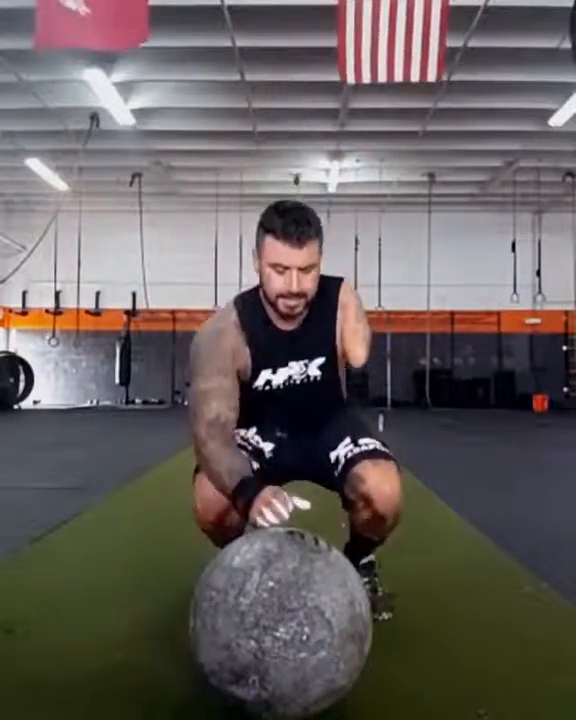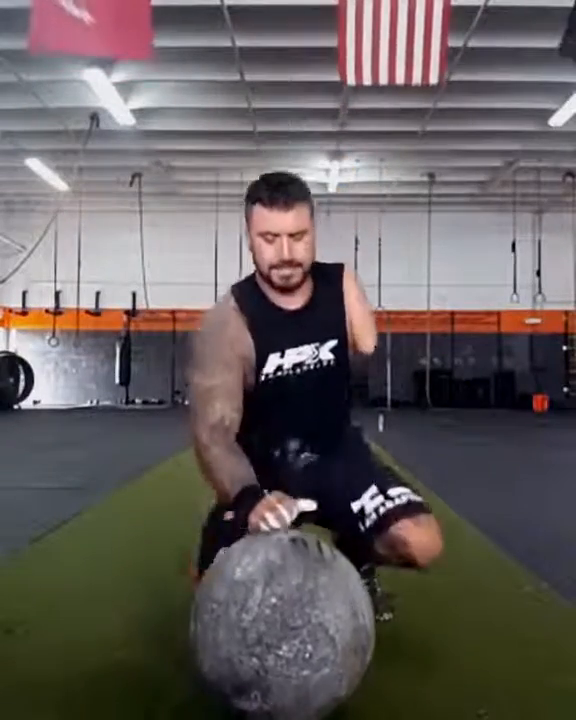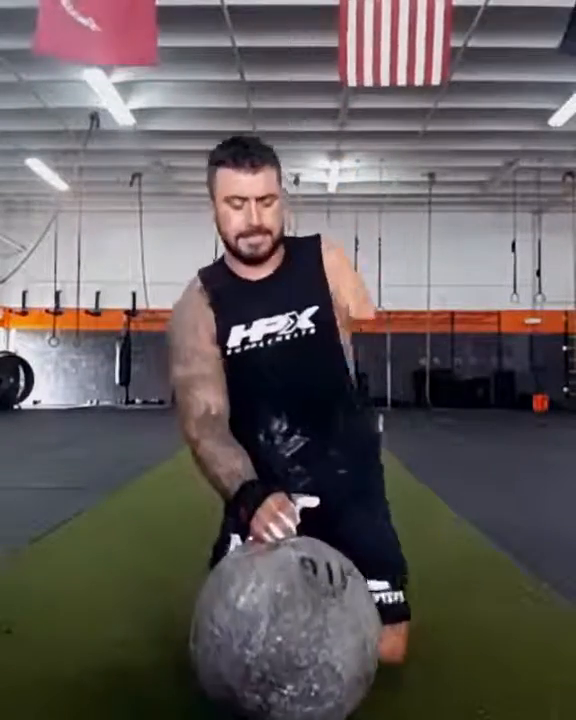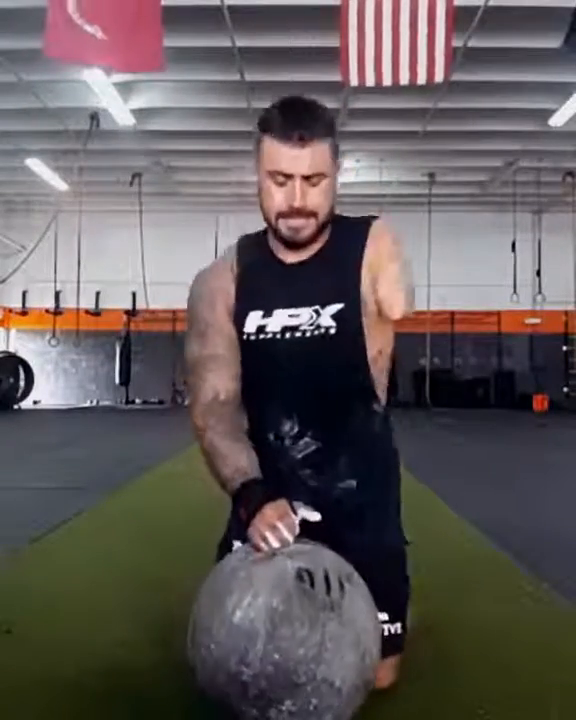
dt=0.3s
person 1, frame 1
left shoulder: (341, 301)
right shoulder: (224, 333)
right elbow: (210, 428)
right wrist: (248, 492)
left hip: (327, 425)
right hip: (258, 431)
left knee: (384, 491)
right knee: (211, 499)
left ankle: (359, 564)
person 1, frame 2
left shoulder: (342, 286)
right shoulder: (225, 324)
right elbow: (212, 433)
right wrist: (248, 499)
left hip: (336, 456)
right hip: (262, 465)
left knee: (422, 545)
left ankle: (354, 562)
person 1, frame 3
left shoulder: (326, 261)
right shoulder: (197, 309)
right elbow: (205, 424)
right wrist: (251, 497)
left hip: (347, 476)
right hip: (263, 486)
left knee: (387, 649)
person 1, frame 4
left shoulder: (374, 247)
right shoulder: (220, 282)
right elbow: (214, 409)
right wrist: (253, 496)
left hip: (361, 487)
right hip: (270, 491)
left knee: (377, 673)
